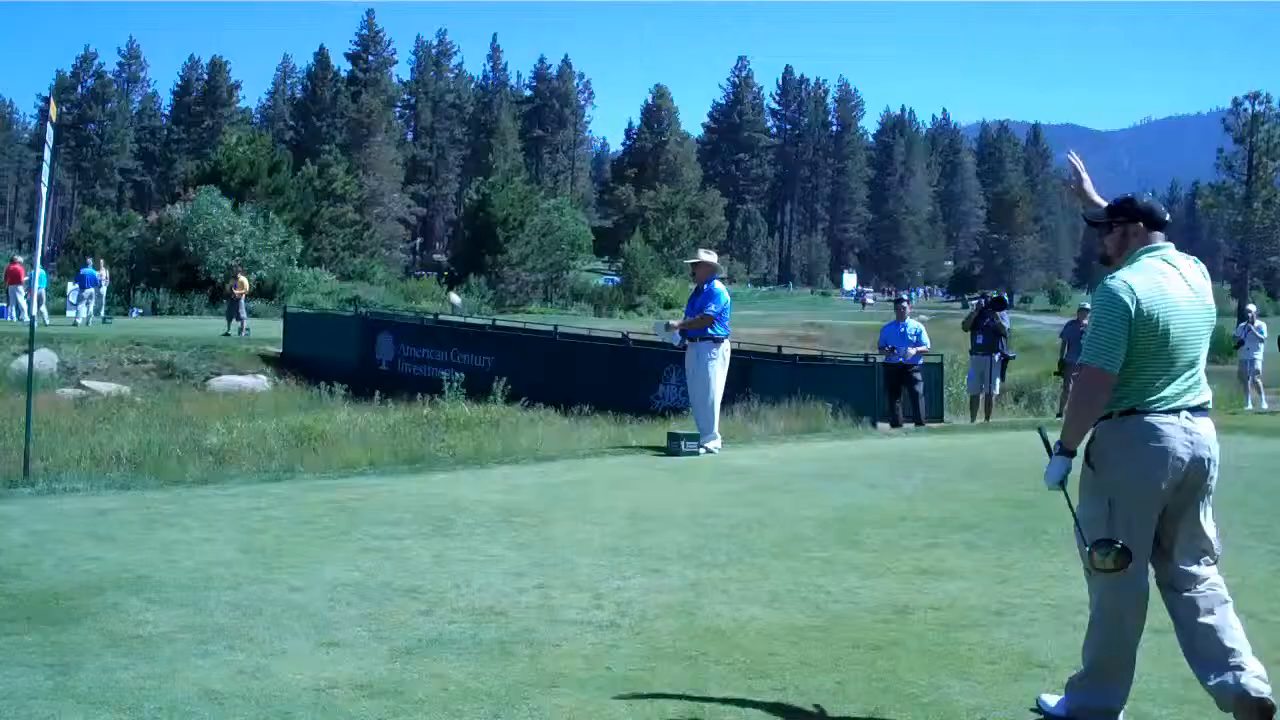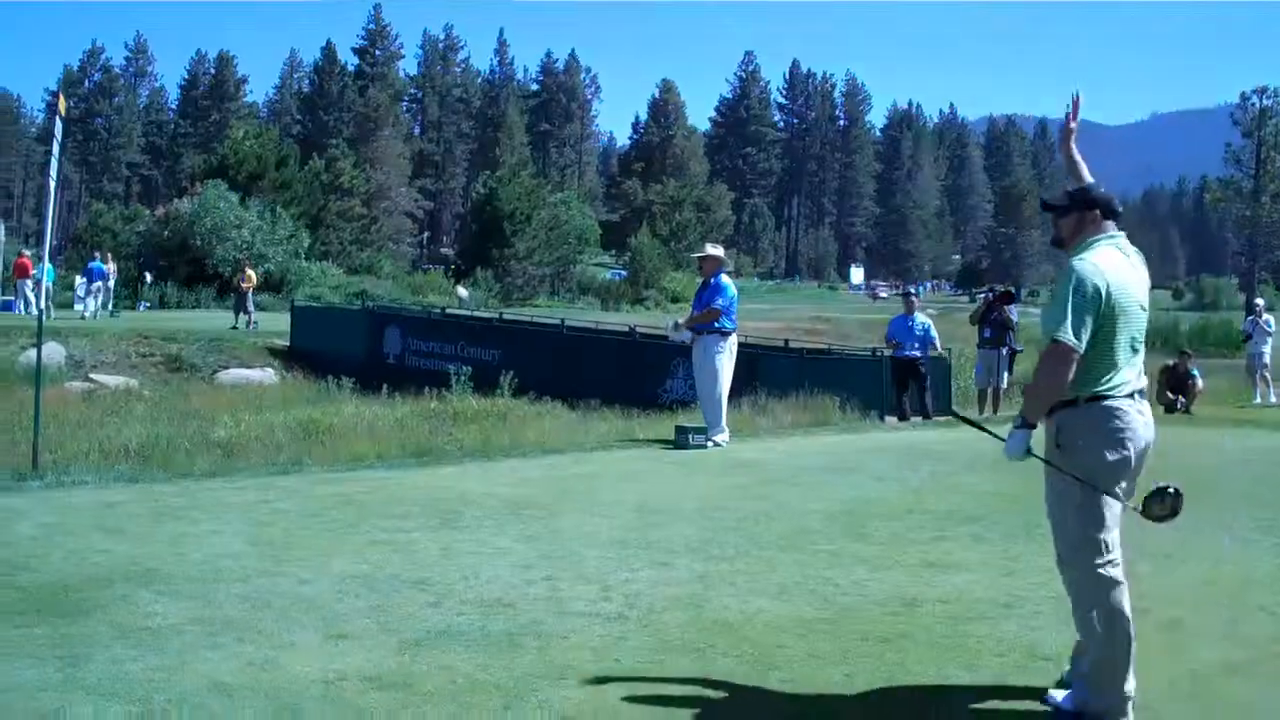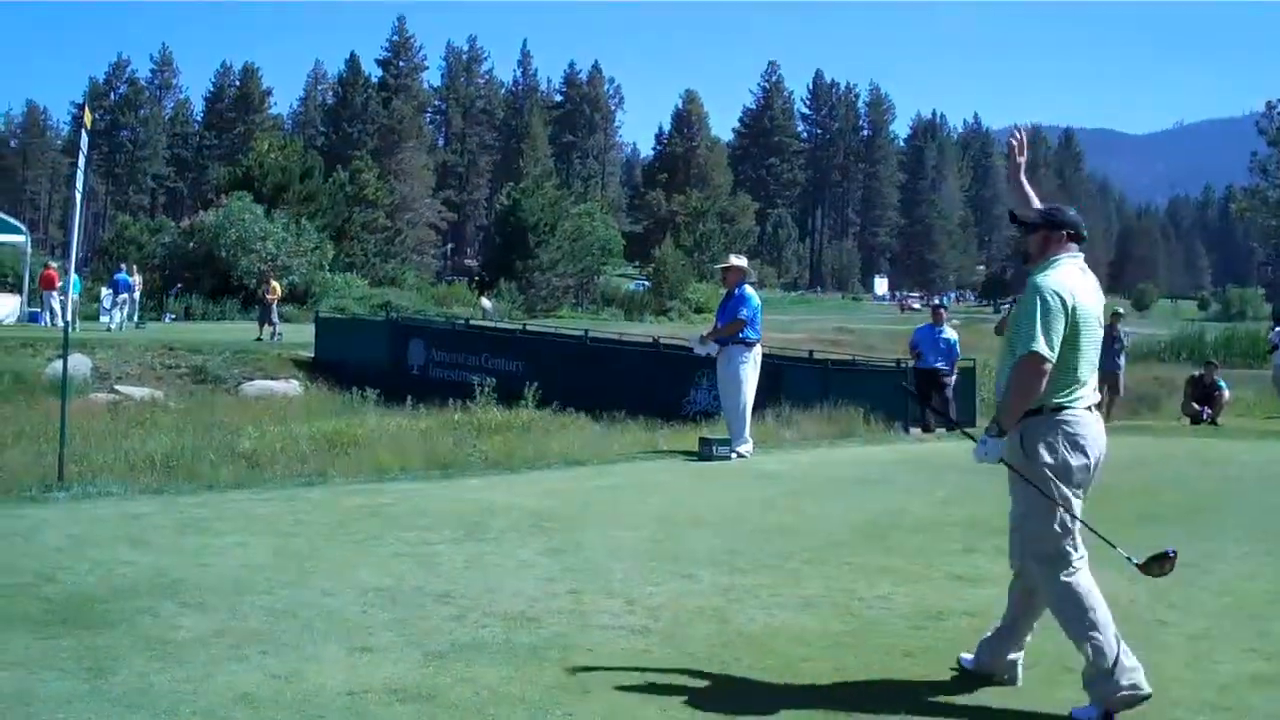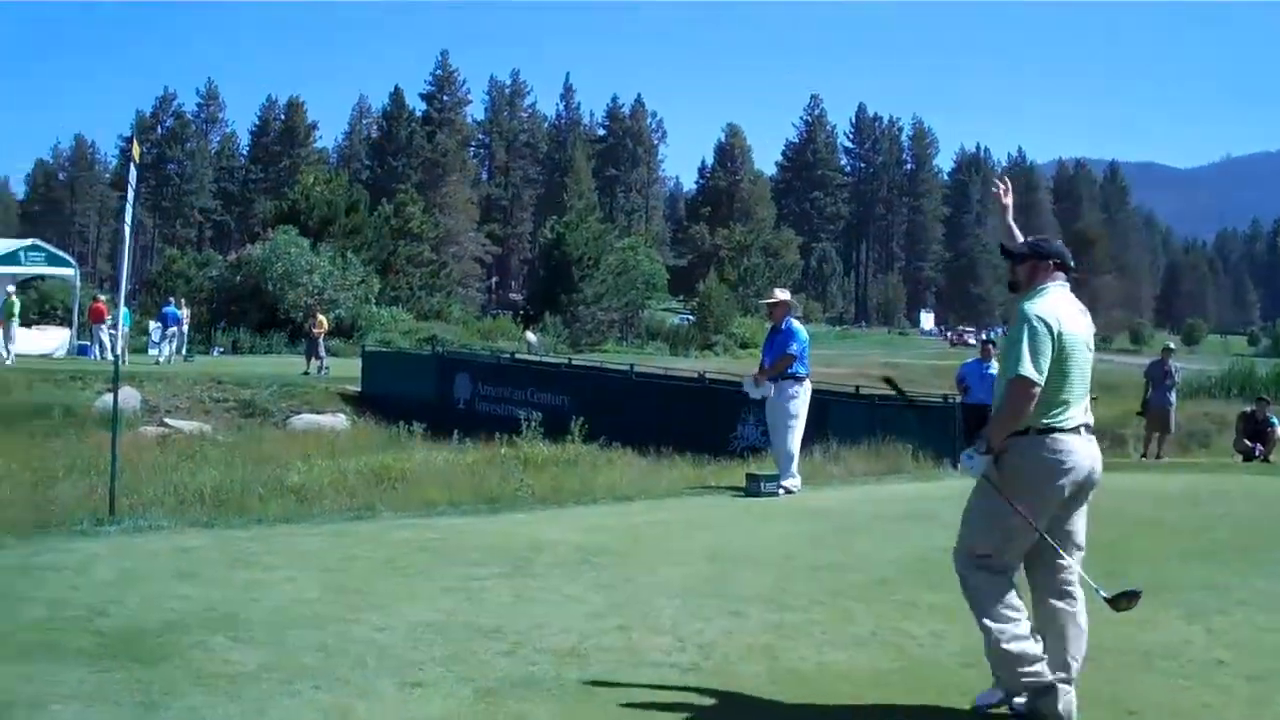
dt=0.3s
person 1, frame 1
left shoulder: (1121, 288)
right shoulder: (1194, 273)
left elbow: (1093, 381)
right elbow: (1144, 227)
left wrist: (1064, 450)
right wrist: (1087, 194)
left hip: (1136, 441)
right hip: (1198, 436)
left knee: (1119, 577)
right knee: (1195, 574)
person 1, frame 2
left shoulder: (1082, 270)
right shoulder: (1130, 256)
left elbow: (1059, 362)
right elbow: (1092, 206)
left wrist: (1023, 423)
right wrist: (1070, 150)
left hip: (1090, 425)
right hip: (1134, 416)
left knee: (1091, 559)
right knee: (1097, 550)
right ankle: (1096, 662)
person 1, frame 3
left shoulder: (1047, 284)
right shoulder: (1082, 275)
left elbow: (1033, 369)
right elbow: (1047, 220)
left wrist: (996, 430)
right wrist: (1019, 177)
left hip: (1049, 433)
right hip: (1081, 427)
left knee: (1053, 565)
right knee: (1042, 555)
right ankle: (999, 656)
person 1, frame 4
left shoulder: (1035, 312)
right shoulder: (1073, 307)
left elbow: (1022, 392)
right elbow: (1032, 261)
left wrist: (985, 446)
right wrist: (1008, 220)
left hip: (1036, 453)
right hip: (1081, 451)
left knee: (980, 560)
right knee: (1058, 577)
left ankle: (1023, 671)
person 2, frame 1
left shoulder: (717, 290)
right shoulder: (697, 290)
left elbow: (706, 319)
right elbow: (690, 318)
left wrist: (678, 325)
right wrist: (681, 334)
left hip: (712, 348)
right hip: (693, 347)
left knee: (709, 397)
right knee: (696, 397)
left ankle: (711, 442)
right ankle: (704, 438)
person 2, frame 2
left shoulder: (724, 284)
right shoulder: (704, 284)
left elbow: (713, 313)
right elbow: (697, 312)
left wrist: (686, 322)
right wrist: (688, 329)
left hip: (719, 341)
right hip: (701, 341)
left knee: (716, 390)
right knee: (704, 391)
left ankle: (718, 434)
right ankle: (711, 431)
person 2, frame 3
left shoulder: (747, 295)
right shoulder: (728, 296)
left elbow: (738, 324)
right elbow: (720, 324)
left wrist: (711, 335)
right wrist: (712, 342)
left hip: (743, 352)
right hip: (725, 352)
left knee: (739, 401)
right knee: (727, 402)
left ankle: (742, 446)
right ankle: (736, 443)
person 2, frame 4
left shoulder: (795, 329)
right shoulder: (772, 331)
left elbow: (788, 359)
right elbow: (765, 360)
left wrist: (764, 376)
right wrist: (760, 378)
left hip: (793, 387)
right hip: (774, 388)
left knee: (789, 438)
right knee: (777, 439)
left ankle: (790, 481)
right ankle: (786, 478)
